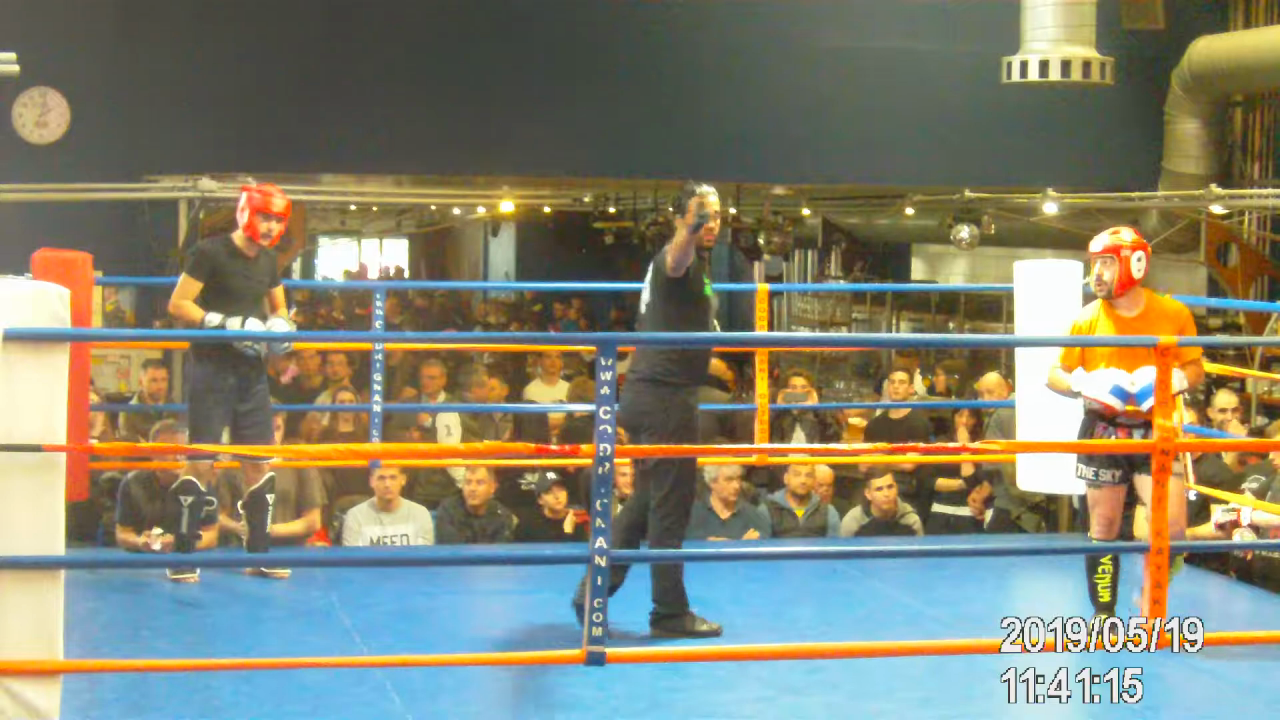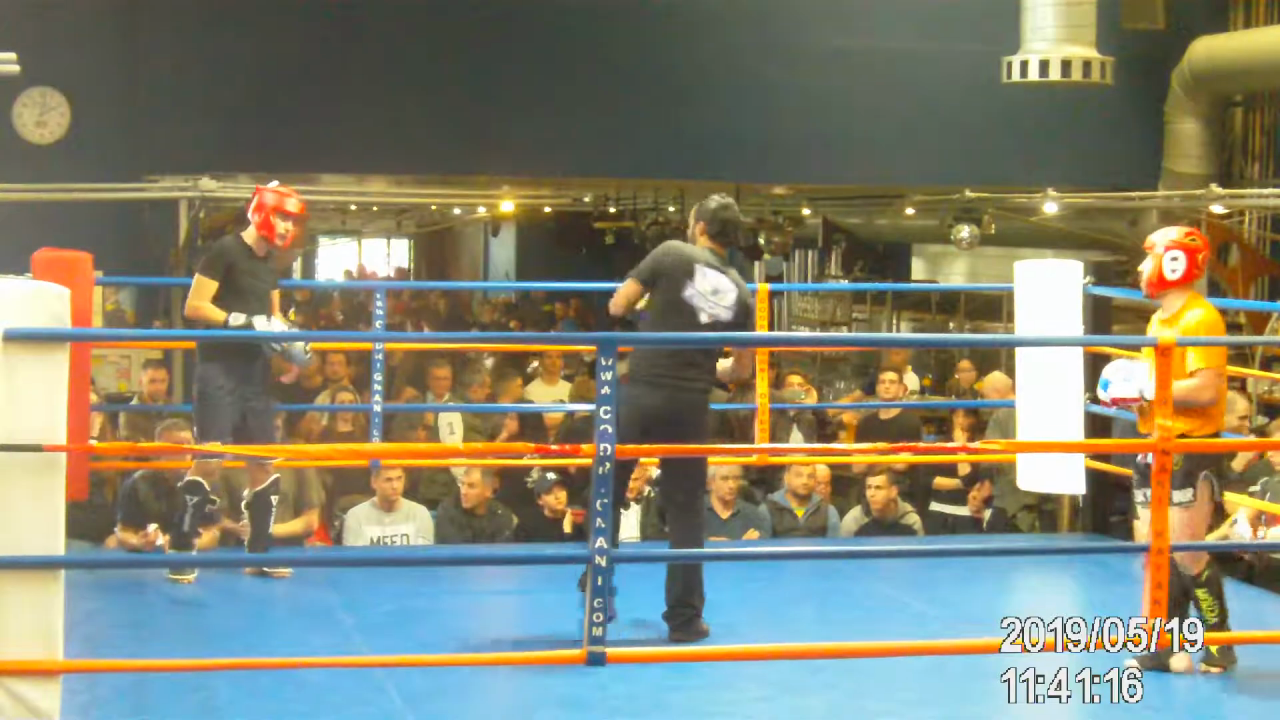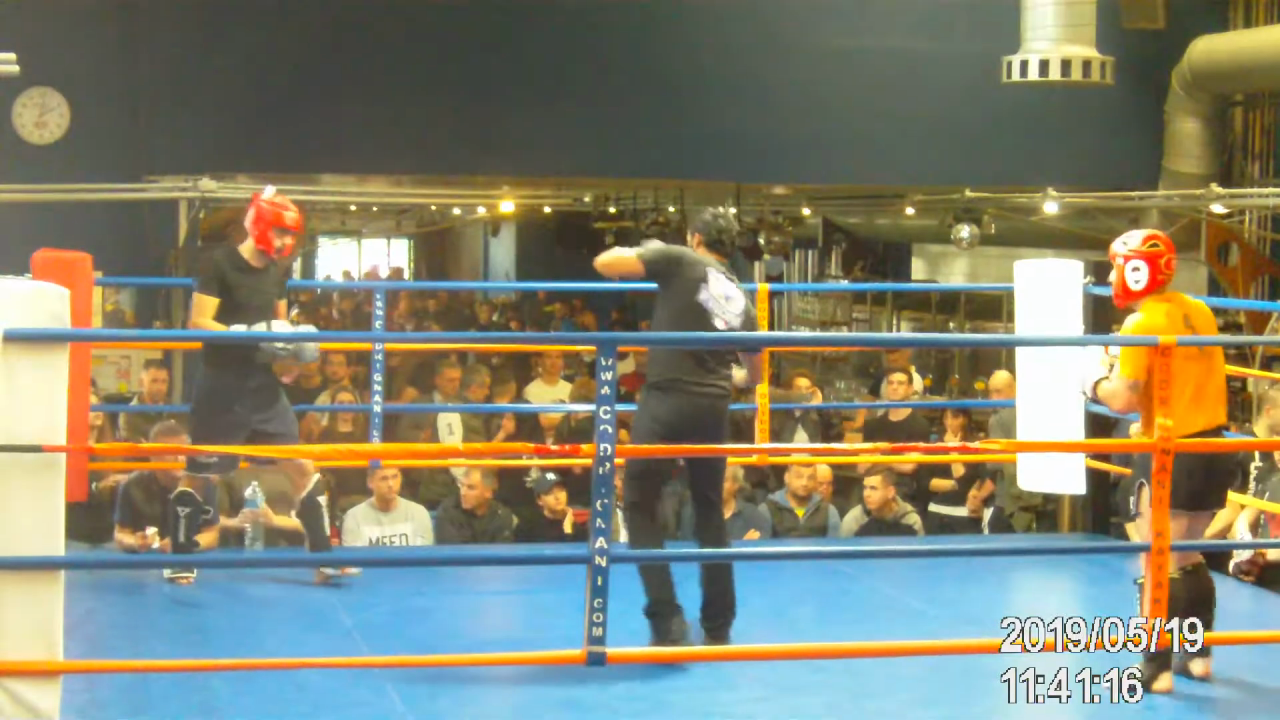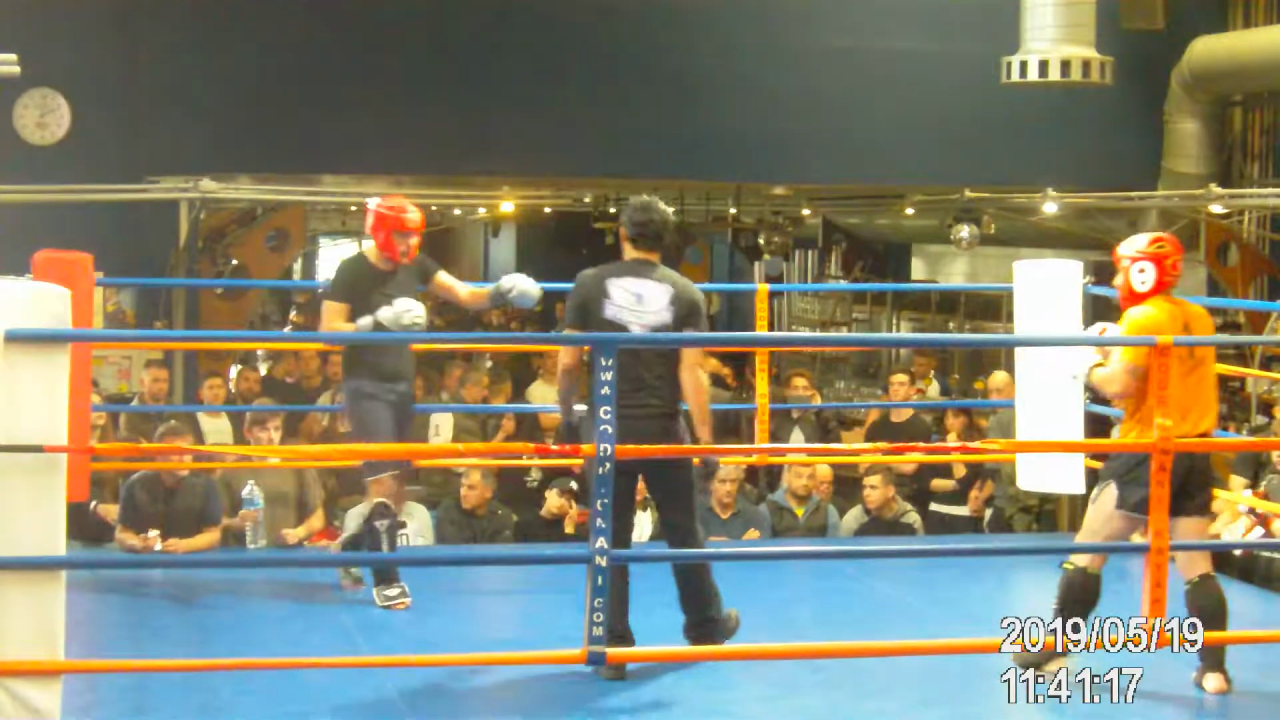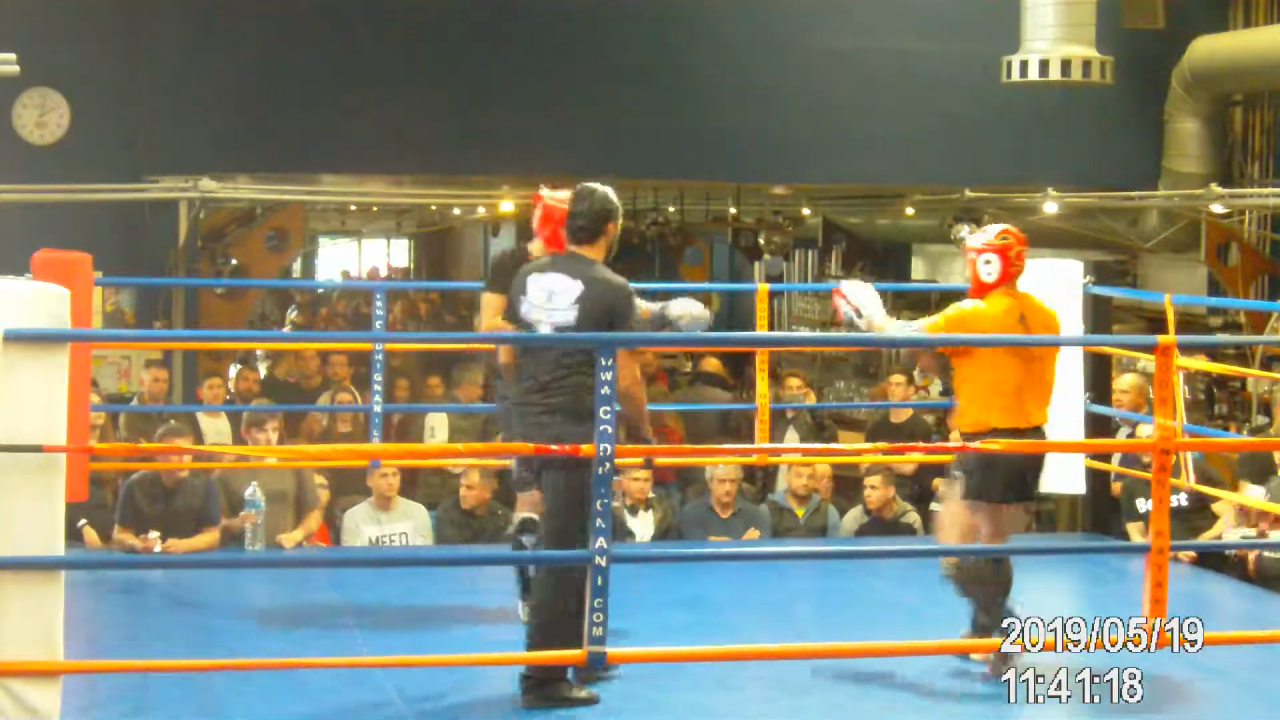
dt=0.7s
person 1, frame 1
left shoulder: (692, 264)
right shoulder: (675, 261)
right elbow: (678, 252)
right wrist: (689, 228)
left hip: (649, 392)
right hip: (664, 395)
left knee: (645, 501)
right knee: (670, 507)
right ankle: (670, 614)
person 1, frame 2
left shoulder: (671, 254)
right shoulder: (741, 293)
left elbow: (617, 307)
right elbow: (741, 369)
left hip: (642, 394)
right hip: (691, 405)
left knee: (609, 491)
right knee: (686, 510)
right ankle: (684, 617)
person 1, frame 3
left shoulder: (678, 260)
right shoulder: (741, 299)
left elbow: (606, 264)
right elbow: (753, 374)
left wrist: (643, 250)
left hip: (665, 402)
right hip: (713, 410)
left knee: (640, 509)
right knee: (710, 514)
left ankle: (667, 619)
right ankle: (718, 625)
person 1, frame 4
left shoulder: (590, 283)
right shoulder: (684, 293)
left elbow: (566, 364)
right elbow: (693, 371)
left wrist: (567, 409)
right wrist: (704, 435)
right hip: (662, 428)
left knee: (611, 537)
right knee: (679, 529)
left ankle: (614, 647)
right ankle: (706, 625)
person 1, frame 5
left shoulder: (528, 276)
right shoulder: (611, 289)
left elbow: (505, 357)
right elbow: (626, 378)
right wrist: (643, 434)
left hip: (528, 426)
right hip: (575, 430)
left knee: (568, 541)
right knee: (562, 551)
left ankle: (579, 647)
right ankle: (543, 679)
person 2, frame 1
left shoulder: (1173, 313)
right shoulder: (1087, 319)
left elbow: (1196, 369)
right elbow: (1056, 376)
left wrist: (1175, 380)
right wrist: (1085, 385)
left hip: (1154, 433)
right hip: (1104, 432)
left knee: (1173, 527)
right knee: (1103, 529)
right ankle: (1104, 614)
person 2, frame 2
left shoulder: (1200, 320)
right shoulder: (1159, 320)
left elbow: (1206, 389)
left wrist: (1148, 386)
right wrist: (1131, 382)
left hip: (1191, 454)
right hip: (1156, 452)
left knee: (1188, 558)
left ankle: (1219, 642)
right ankle: (1168, 647)
person 2, frame 3
left shoulder: (1141, 325)
right shoulder: (1198, 311)
left elbow: (1124, 400)
left wrist: (1095, 378)
left hip: (1171, 454)
right hip: (1212, 448)
right knee: (1188, 556)
left ankle: (1156, 667)
right ankle: (1198, 654)
person 2, frame 4
left shoulder: (1141, 319)
right shoulder: (1199, 317)
left elbow: (1122, 386)
left wrist: (1094, 366)
right wrist: (1115, 349)
left hip: (1144, 455)
right hip: (1193, 454)
left knee: (1087, 555)
right knee: (1197, 568)
left ankle: (1054, 649)
right ankle: (1213, 668)
person 2, frame 5
left shoulder: (971, 314)
right shoulder: (1046, 316)
left elbow: (901, 334)
left wrist: (867, 312)
left hip: (989, 444)
right hip: (1030, 441)
left knee: (958, 551)
right knee: (992, 546)
left ankle: (1004, 632)
right ankle: (983, 635)
person 3, frame 1
left shoulder: (269, 260)
right shoulder: (211, 252)
left elbow: (279, 309)
right elbow: (177, 305)
left wrist: (281, 330)
right wrist: (224, 324)
left hip: (251, 370)
right hip: (212, 368)
left knee: (259, 461)
right knee: (201, 462)
left ankle: (259, 551)
person 3, frame 2
left shoulder: (271, 260)
right shoulder: (224, 251)
right elbow: (194, 307)
left wrist: (285, 337)
right wrist: (246, 322)
left hip: (255, 369)
right hip: (218, 367)
left knee: (264, 462)
right knee: (207, 458)
left ankle: (259, 552)
person 3, frame 3
left shoulder: (277, 270)
right shoulder: (219, 264)
right elbow: (198, 323)
left wrist: (295, 342)
right wrist: (253, 333)
left hip: (263, 379)
right hip: (224, 391)
left knee: (301, 465)
right knee: (199, 472)
left ankle: (322, 556)
person 3, frame 4
left shoulder: (416, 265)
right shoulder: (350, 273)
left elbow: (466, 296)
right elbow: (328, 330)
left wrist: (502, 292)
right wrist: (377, 322)
left hip: (402, 385)
right hip: (366, 387)
left knee: (394, 481)
right knee: (383, 479)
left ankle: (352, 552)
right ankle: (386, 580)
person 3, frame 5
right shoulder: (507, 265)
right elbow: (487, 327)
left wrist: (663, 313)
right hip: (518, 386)
right knee: (531, 491)
right ankle: (531, 595)
